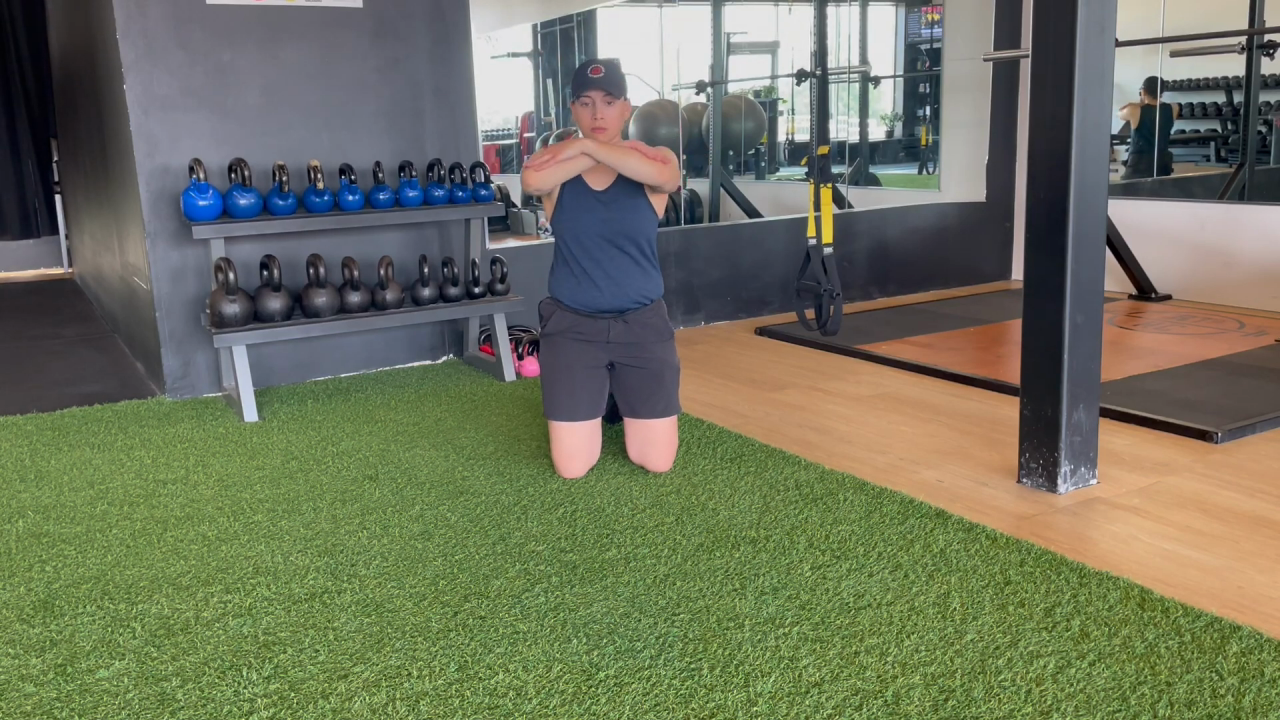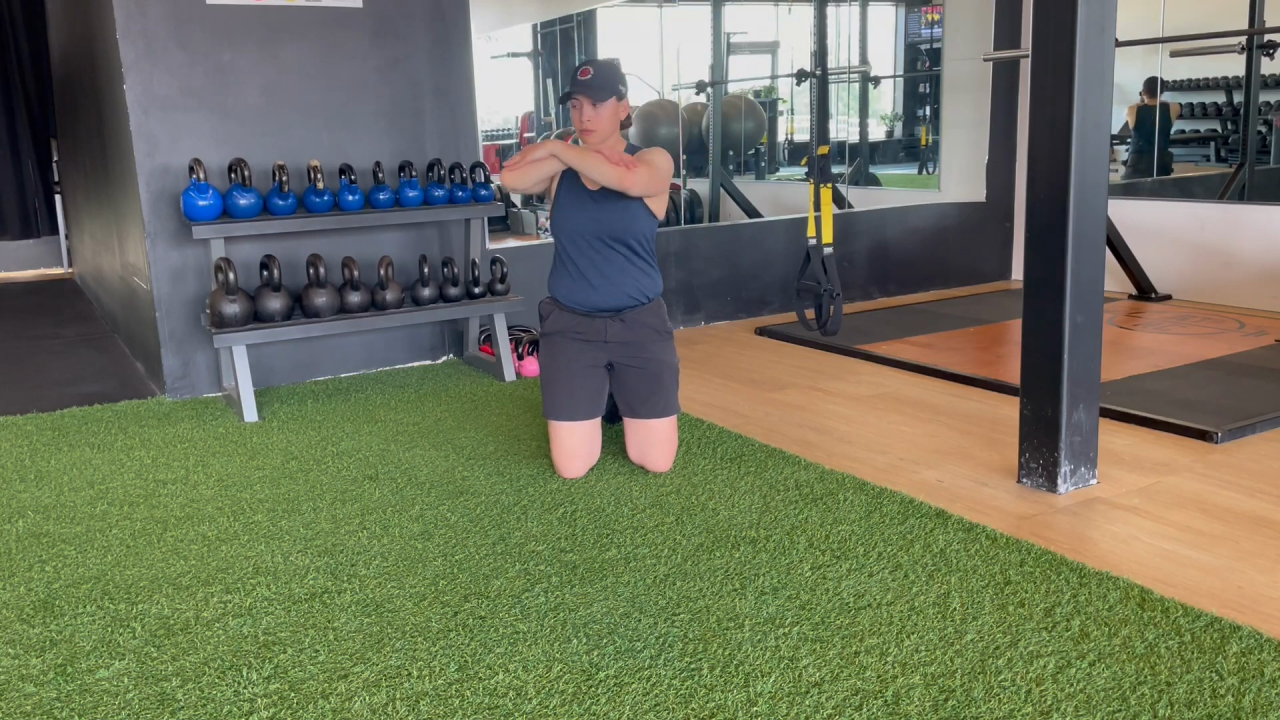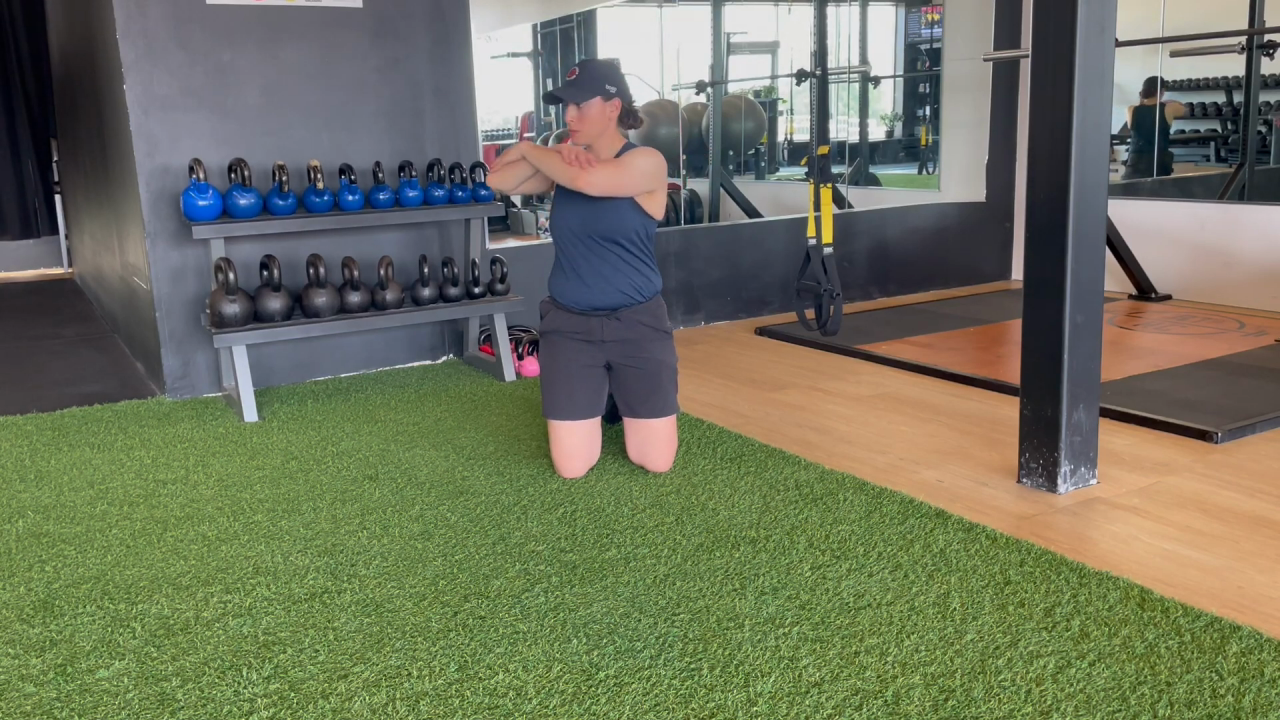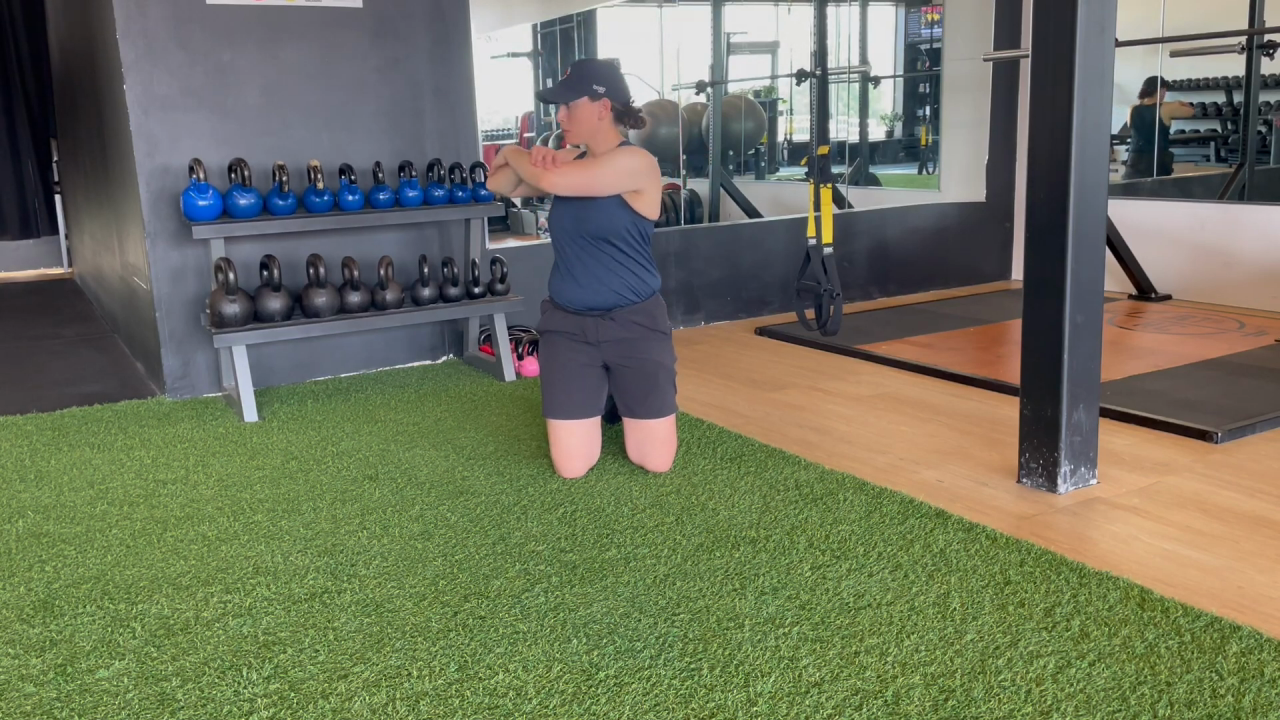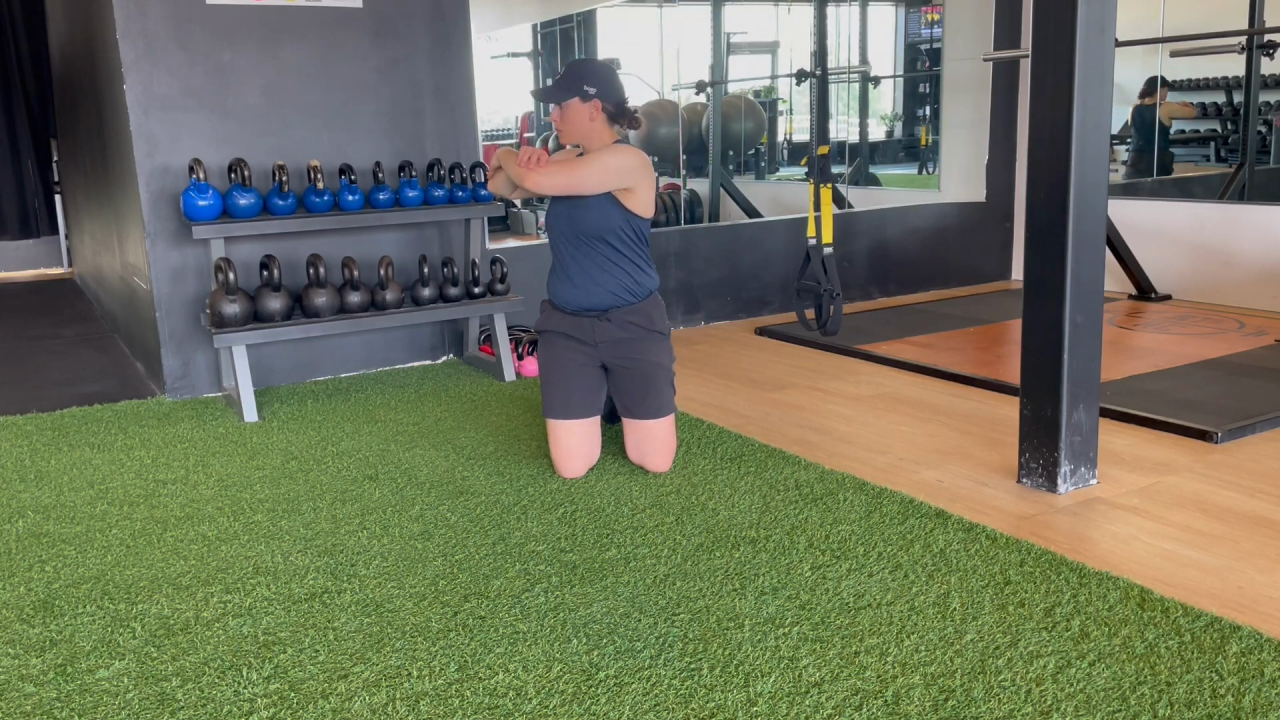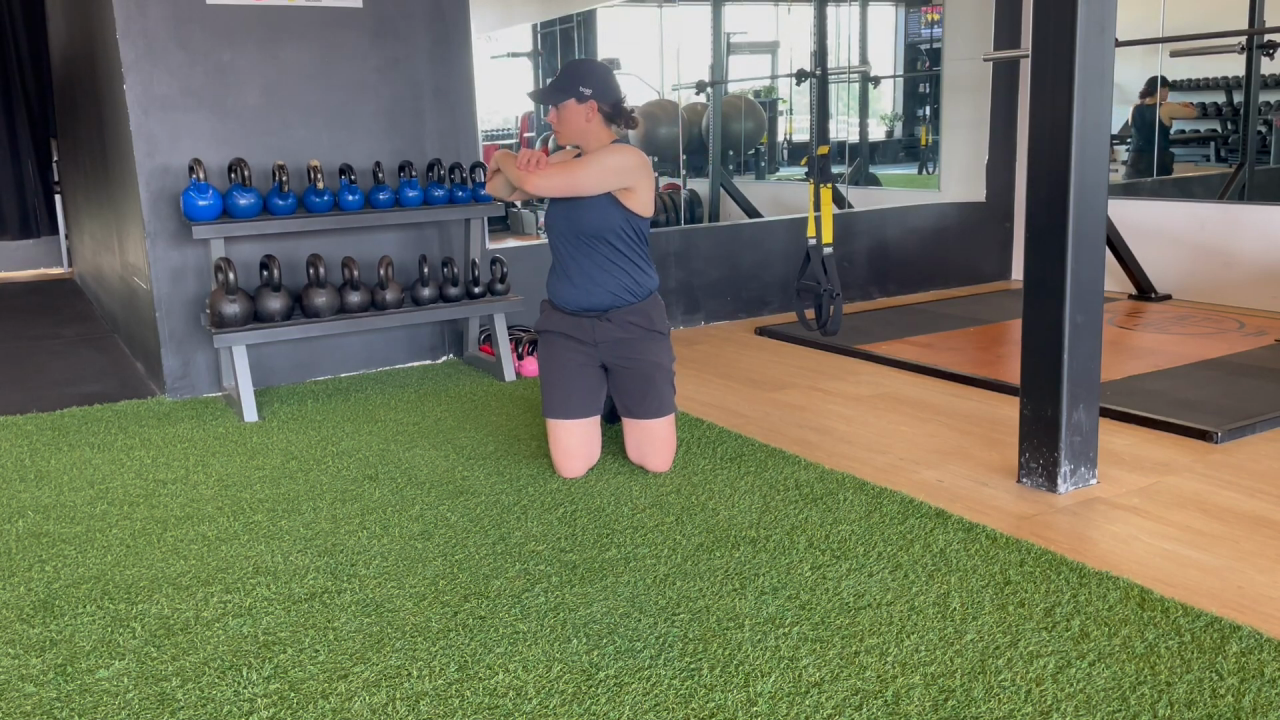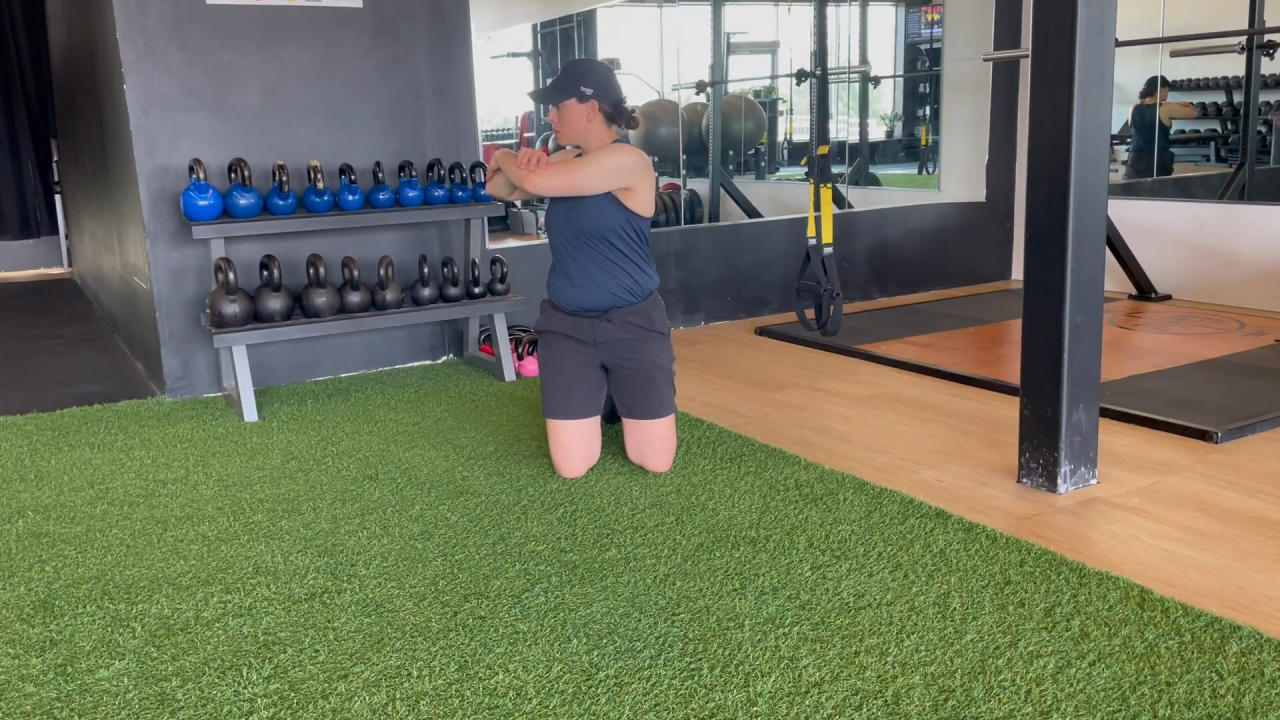
dt=0.2s
person 1, frame 1
left shoulder: (650, 158)
right shoulder: (555, 161)
left elbow: (664, 175)
right elbow: (532, 180)
left wrist: (589, 146)
right wrist: (605, 153)
left hip: (643, 325)
right hip: (572, 327)
left knee: (657, 463)
right knee: (572, 469)
left ankle: (620, 397)
right ankle: (601, 397)
person 1, frame 2
left shoulder: (651, 160)
right shoulder: (555, 169)
left elbow: (628, 179)
right elbow: (511, 178)
left wrist: (560, 147)
right wrist: (577, 155)
left hip: (640, 325)
right hip: (571, 327)
left knee: (657, 463)
right knee: (572, 468)
left ankle: (620, 396)
right ankle: (596, 398)
person 1, frame 3
left shoulder: (646, 162)
right shoulder: (560, 163)
left elbow: (589, 179)
right elbow: (498, 179)
left wrist: (529, 148)
right wrist: (545, 156)
left hip: (638, 325)
right hip: (569, 326)
left knee: (656, 463)
right knee: (571, 468)
left ankle: (620, 398)
right ankle: (599, 396)
person 1, frame 4
left shoulder: (636, 163)
right shoulder: (568, 161)
left elbow: (553, 180)
right elbow: (499, 184)
left wrist: (515, 152)
right wrist: (527, 158)
left hip: (635, 325)
right hip: (568, 326)
left knee: (656, 463)
right knee: (571, 467)
left ankle: (621, 396)
right ankle: (599, 397)
person 1, frame 5
left shoulder: (628, 161)
right shoulder: (567, 162)
left elbow: (536, 180)
right elbow: (501, 187)
left wrist: (506, 154)
right wrist: (518, 160)
left hip: (632, 325)
right hip: (566, 326)
left knee: (656, 463)
right knee: (571, 468)
left ankle: (619, 395)
right ankle: (599, 396)
person 1, frame 6
left shoulder: (627, 161)
right shoulder: (566, 162)
left elbow: (536, 182)
right elbow: (501, 189)
left wrist: (504, 157)
right wrist: (518, 162)
left hip: (633, 324)
right hip: (566, 326)
left knee: (656, 463)
right knee: (572, 468)
left ankle: (619, 396)
right ankle: (599, 397)
person 1, frame 7
left shoulder: (628, 160)
right shoulder: (566, 161)
left elbow: (537, 182)
right elbow: (500, 189)
left wrist: (504, 157)
right wrist: (519, 161)
left hip: (633, 325)
right hip: (566, 327)
left knee: (655, 463)
right knee: (571, 468)
left ankle: (618, 398)
right ankle: (598, 397)
